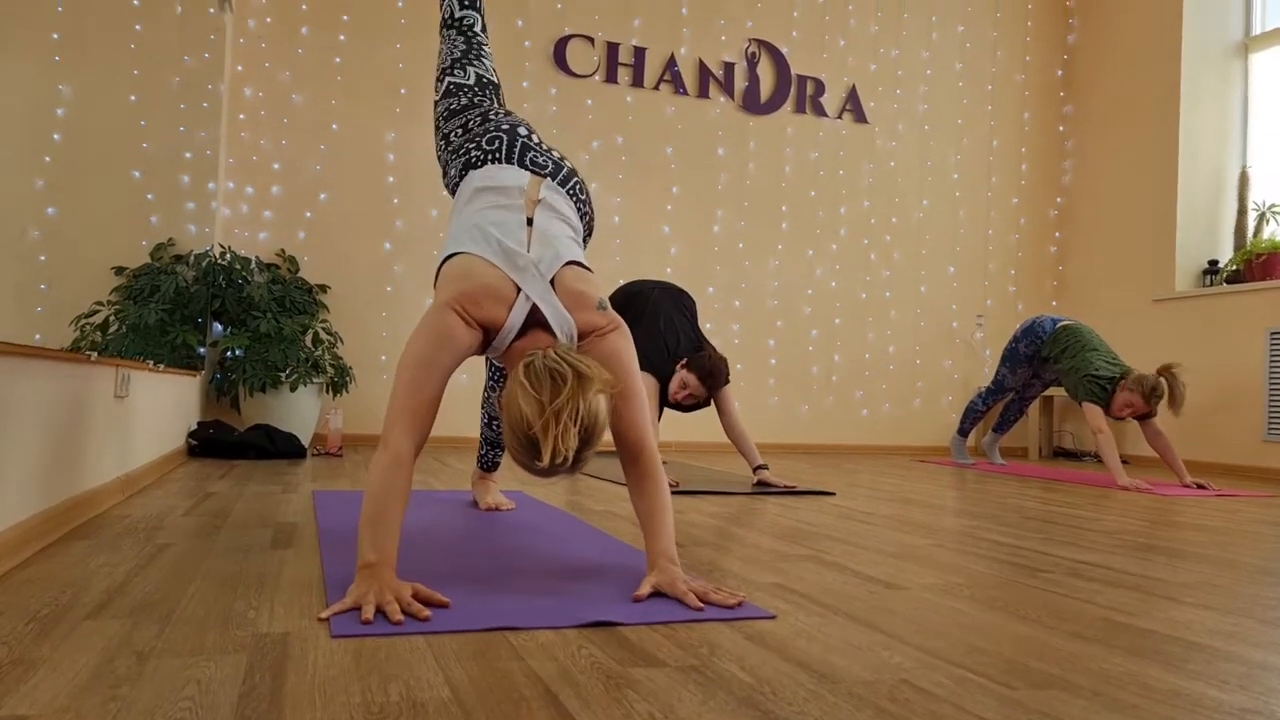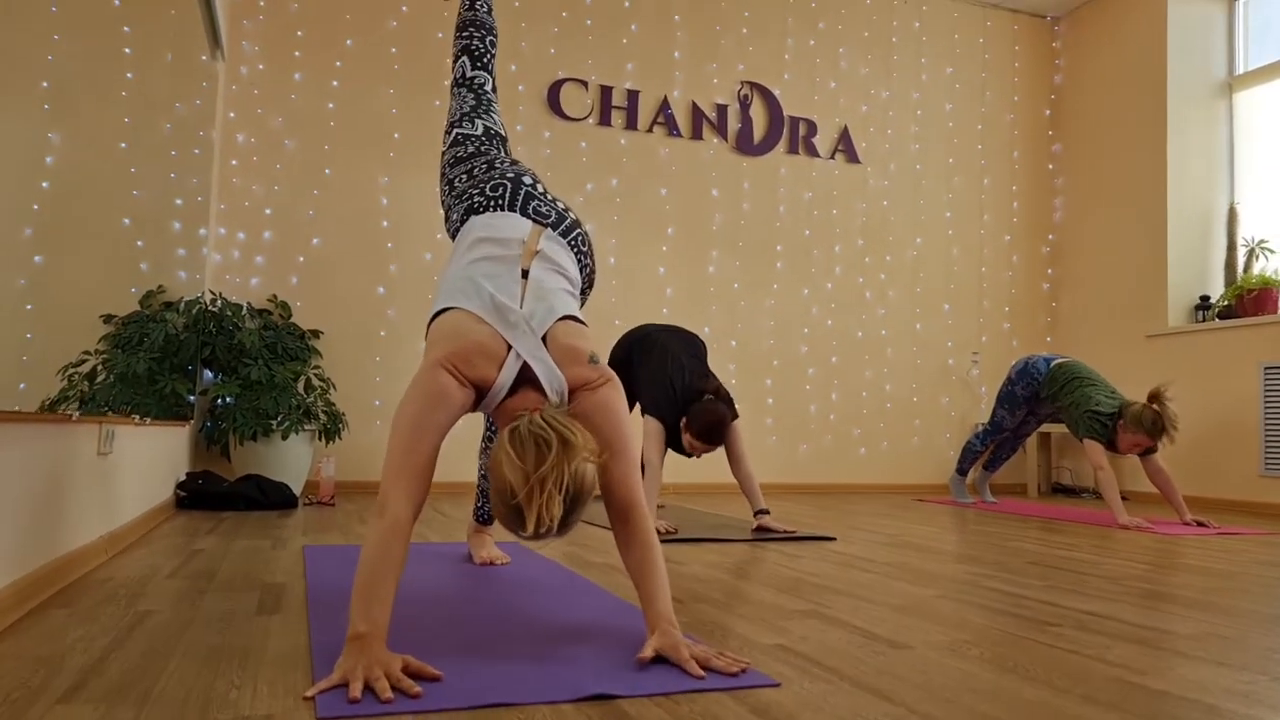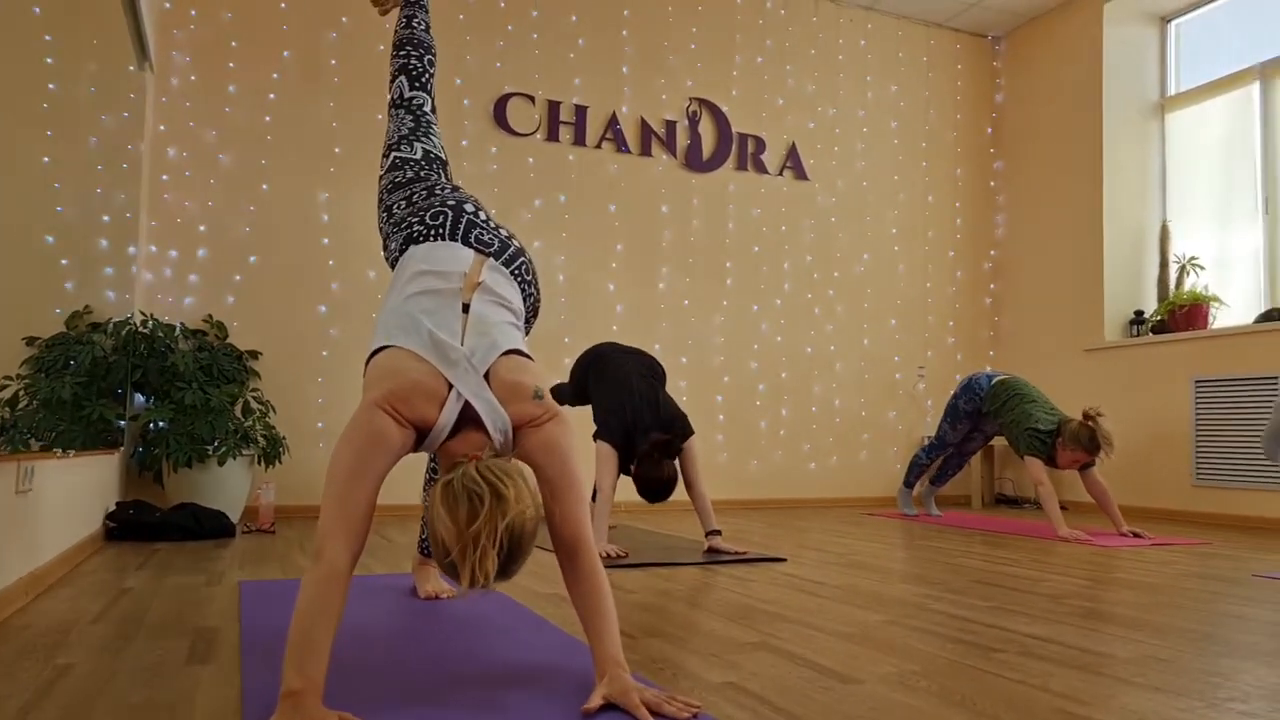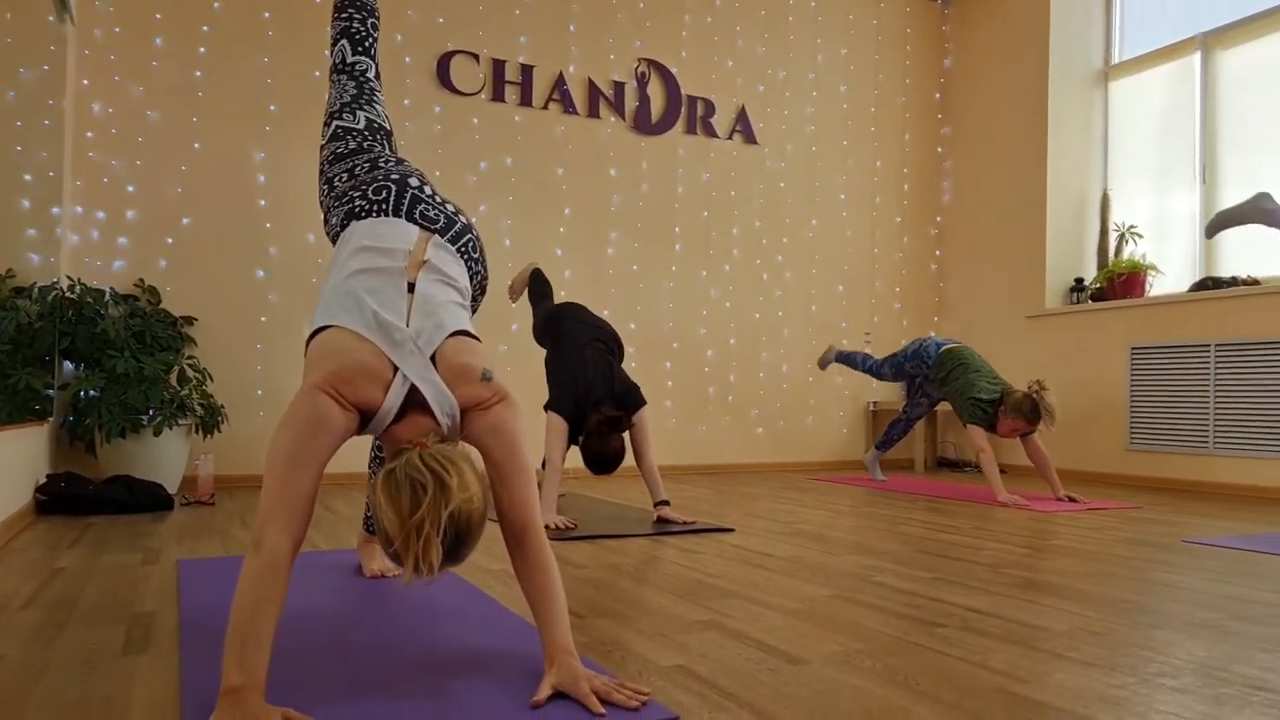
dt=0.5s
person 1, frame 1
left shoulder: (601, 327)
right shoulder: (464, 309)
left elbow: (640, 451)
right elbow: (397, 443)
left wrist: (667, 563)
right wrist: (373, 570)
left hip: (561, 191)
right hip: (485, 163)
person 1, frame 2
left shoulder: (591, 381)
right shoulder: (455, 367)
left elbow: (629, 511)
right elbow: (394, 509)
left wrist: (665, 628)
right wrist: (364, 641)
left hip: (561, 241)
right hip: (488, 210)
right knee: (474, 91)
person 1, frame 3
left shoulder: (536, 415)
right shoulder: (393, 407)
left elbow: (577, 548)
right elbow: (331, 557)
left hip: (503, 270)
right hip: (429, 236)
right knee: (414, 106)
person 1, frame 4
left shoulder: (484, 396)
right shoulder: (337, 388)
left elbow: (526, 532)
right elbow: (271, 545)
left wrist: (565, 659)
left hip: (449, 246)
right hip: (371, 213)
right knee: (356, 79)
person 2, frame 1
left shoulder: (1138, 392)
right shoulder: (1097, 382)
left elbow: (1155, 434)
right elbow: (1101, 431)
left wrist: (1184, 476)
right wrist: (1121, 478)
left hip: (1067, 338)
right hip: (1038, 337)
left knee: (1024, 397)
right knee: (1000, 390)
left ankle: (991, 443)
right ankle: (959, 441)
person 2, frame 2
left shoulder: (1137, 423)
right shoulder: (1098, 418)
left elbow: (1156, 470)
right elbow: (1101, 468)
left wrist: (1184, 514)
right wrist: (1121, 517)
left hip: (1055, 384)
right hip: (1033, 376)
left knee: (1017, 435)
right knee: (996, 430)
left ankle: (982, 480)
right ankle: (958, 480)
person 2, frame 3
left shoulder: (1076, 439)
right shoulder: (1037, 434)
left elbow: (1095, 484)
right elbow: (1042, 484)
left wrist: (1121, 525)
right wrist: (1061, 529)
left hip: (999, 400)
right hip: (979, 392)
left knee: (964, 452)
right knee: (943, 444)
left ankle: (928, 494)
right ankle: (906, 491)
person 2, frame 4
left shoulder: (1018, 408)
right shoulder: (980, 404)
left elbow: (1036, 450)
right elbow: (983, 450)
left wrist: (1058, 490)
right wrist: (1001, 494)
left hip: (953, 357)
right hip: (930, 358)
left knee: (910, 416)
right knee: (877, 370)
left ankle: (873, 457)
right ankle: (834, 354)
person 3, frame 1
left shoulder: (711, 370)
right shoulder: (658, 360)
left elbow: (732, 420)
right elbow: (648, 419)
left wrist: (760, 467)
right hip: (630, 302)
person 3, frame 2
left shoulder: (721, 408)
right shoulder: (664, 403)
left elbow: (740, 464)
right elbow: (653, 462)
left wrist: (762, 513)
right wrist: (650, 516)
right hip: (636, 346)
left knee: (659, 433)
person 3, frame 3
left shoulder: (676, 426)
right shoulder: (616, 429)
left elbow: (695, 486)
right elbow: (605, 488)
left wrist: (714, 535)
right wrist: (599, 542)
right hip: (597, 363)
left knee: (610, 450)
right knee: (572, 398)
left ankle: (593, 510)
right ankle: (553, 396)
person 3, frame 4
left shoulder: (628, 397)
right shoulder: (567, 403)
left elbow: (646, 458)
right elbow: (554, 459)
left wrist: (662, 504)
right wrist: (548, 512)
left hip: (601, 336)
right hip: (558, 325)
right knee: (544, 304)
right ankle: (532, 273)
